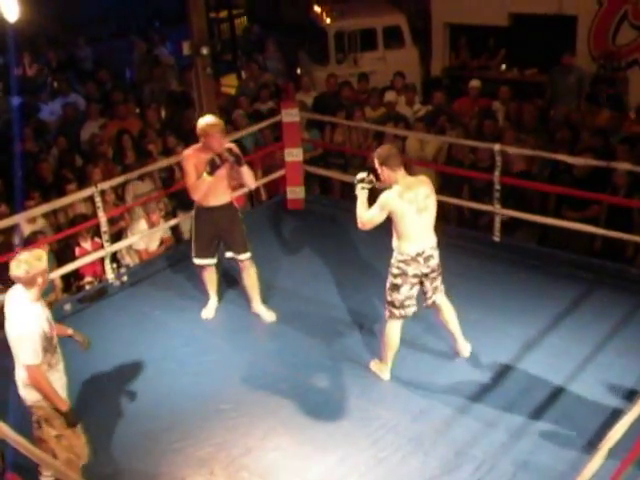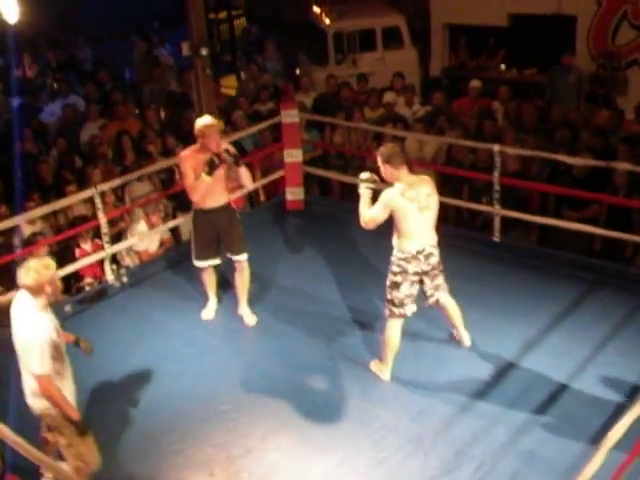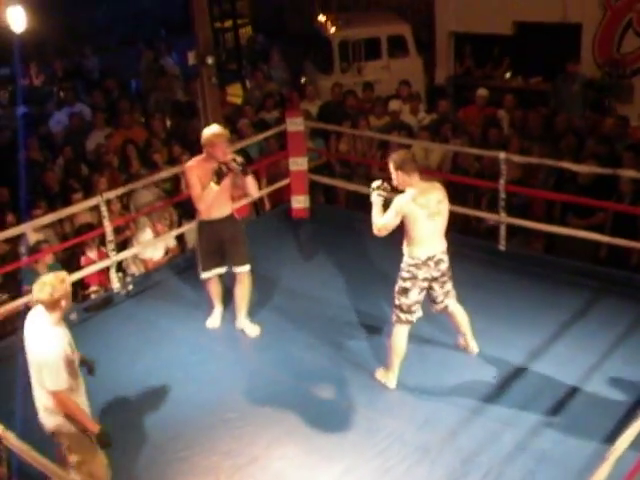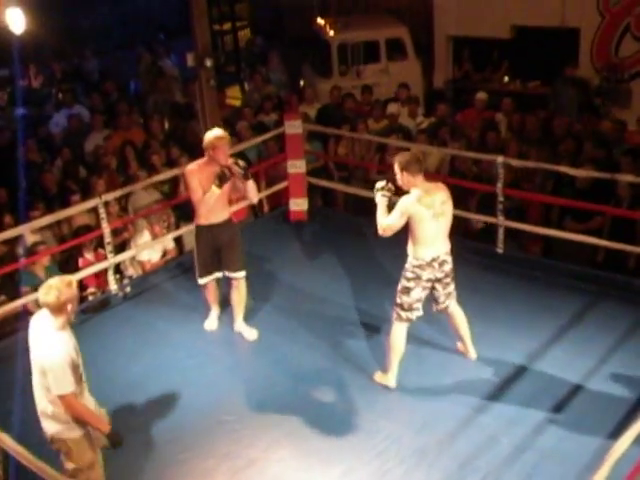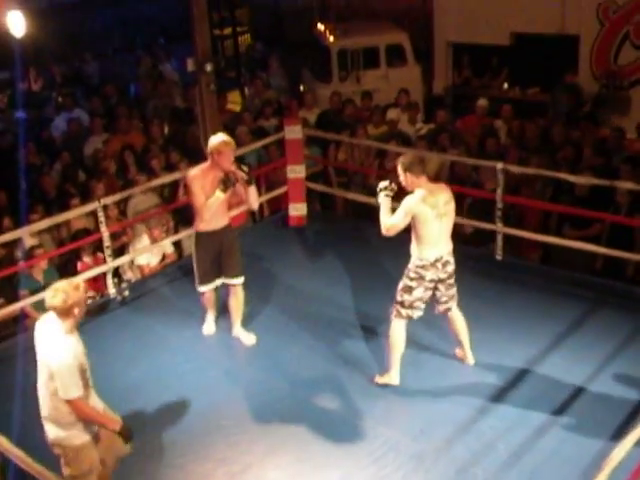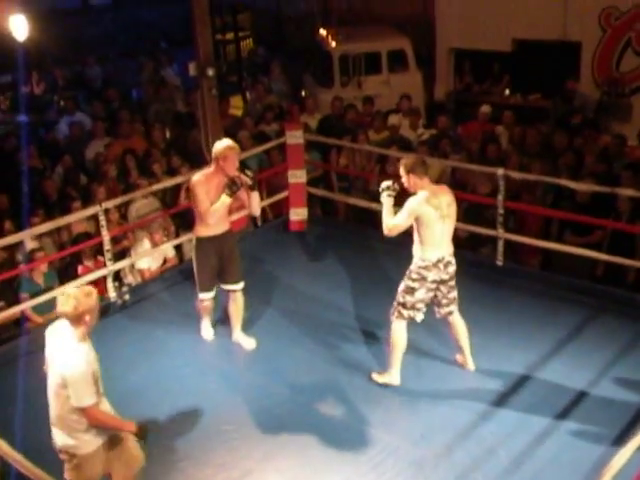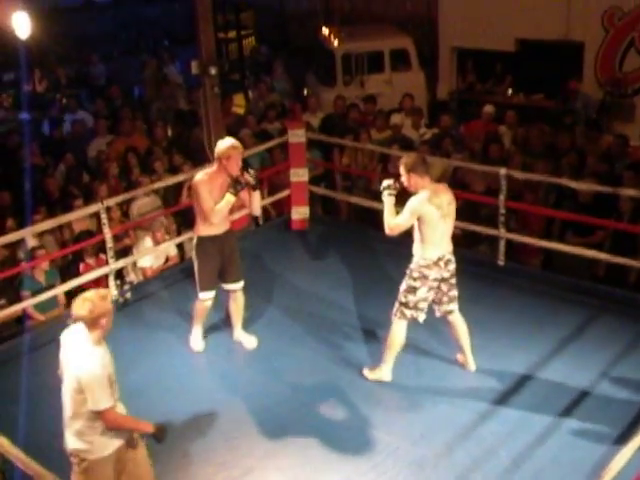
dt=0.1s
person 1, frame 1
left shoulder: (390, 197)
right shoulder: (425, 182)
left elbow: (363, 222)
left wrist: (362, 191)
left hip: (406, 261)
right hip: (431, 253)
left knee: (394, 317)
right knee: (439, 298)
left ankle: (384, 367)
right ankle: (460, 342)
person 1, frame 2
left shoulder: (392, 195)
right shoulder: (427, 182)
left elbow: (367, 222)
left wrist: (365, 191)
left hip: (406, 259)
right hip: (431, 252)
left knee: (395, 316)
right knee: (443, 296)
left ankle: (385, 367)
right ankle: (463, 335)
person 1, frame 3
left shoulder: (404, 201)
right shoulder: (438, 189)
left elbow: (379, 229)
left wrist: (377, 198)
left hip: (416, 265)
right hip: (440, 259)
left knee: (402, 322)
right knee: (451, 303)
left ankle: (391, 374)
right ankle: (470, 342)
person 1, frame 4
left shoulder: (409, 201)
right shoulder: (443, 190)
left elbow: (384, 230)
left wrist: (382, 199)
left hip: (420, 266)
right hip: (444, 260)
left knee: (400, 319)
right knee: (451, 305)
left ankle: (390, 375)
right ankle: (468, 347)
person 1, frame 5
left shoulder: (413, 201)
right shoulder: (445, 191)
left elbow: (387, 229)
left wrist: (384, 199)
left hip: (423, 266)
right hip: (446, 261)
left knee: (399, 317)
right knee: (452, 309)
left ankle: (393, 373)
right ankle: (467, 353)
person 1, frame 6
left shoulder: (417, 203)
right shoulder: (446, 192)
left elbow: (389, 229)
left wrist: (387, 199)
left hip: (425, 268)
right hip: (447, 263)
left knee: (399, 318)
right knee: (452, 314)
left ankle: (393, 373)
right ankle: (467, 359)
person 1, frame 7
left shoulder: (419, 201)
right shoulder: (445, 191)
left elbow: (392, 229)
left wrist: (388, 198)
right wrist: (397, 194)
left hip: (425, 266)
right hip: (447, 261)
left knee: (400, 318)
right knee: (453, 313)
left ankle: (384, 369)
right ankle: (468, 358)
person 2, frame 1
left shoulder: (229, 149)
right shoulder: (190, 156)
left elbow: (251, 184)
right elbow: (195, 194)
left wrist: (240, 162)
right wrist: (209, 171)
left hip: (228, 209)
right hip: (204, 213)
left knee: (245, 260)
right knee: (206, 263)
left ankle: (257, 304)
right ankle: (213, 299)
person 2, frame 2
left shoulder: (225, 150)
right shoulder: (187, 157)
left elbow: (248, 184)
right elbow: (194, 195)
left wrist: (237, 163)
right wrist: (209, 172)
left hip: (226, 211)
right hip: (202, 215)
left knee: (241, 260)
right knee: (206, 264)
left ankle: (243, 306)
right ankle: (212, 300)
person 2, frame 3
left shoulder: (231, 160)
right shoulder: (193, 167)
left elbow: (254, 193)
right elbow: (200, 204)
left wrist: (245, 172)
right wrist: (216, 180)
left hip: (230, 221)
right hip: (207, 226)
left knee: (243, 272)
right knee: (210, 274)
left ankle: (242, 318)
right ankle: (218, 308)
person 2, frame 4
left shoulder: (230, 166)
right shoulder: (193, 171)
left elbow: (253, 198)
right elbow: (201, 209)
left wrist: (246, 176)
right wrist: (219, 184)
left hip: (228, 226)
right hip: (204, 231)
left knee: (238, 278)
right knee: (208, 280)
left ankle: (239, 322)
right ankle: (214, 311)
person 2, frame 5
left shoulder: (232, 172)
right shoulder: (196, 176)
left elbow: (254, 205)
right elbow: (204, 214)
left wrist: (249, 182)
right wrist: (223, 189)
left hip: (227, 232)
right hip: (204, 237)
left knee: (236, 284)
right knee: (207, 287)
left ankle: (237, 327)
right ankle: (211, 314)
person 2, frame 6
left shoulder: (234, 178)
right shoulder: (199, 182)
left elbow: (255, 211)
right elbow: (208, 218)
left wrist: (252, 188)
right wrist: (229, 193)
left hip: (227, 237)
right hip: (205, 242)
left knee: (236, 289)
right knee: (206, 297)
left ankle: (237, 332)
right ankle: (205, 319)
person 2, frame 7
left shoulder: (235, 178)
right shoulder: (202, 180)
left elbow: (255, 211)
right elbow: (213, 217)
left wrist: (254, 187)
right wrist: (233, 192)
left hip: (227, 237)
right hip: (205, 242)
left knee: (236, 289)
right knee: (206, 298)
left ankle: (238, 331)
right ankle: (197, 329)
person 3, frame 1
left shoulder: (18, 293)
right shoulder: (27, 323)
right elbow: (34, 374)
left wrist: (70, 331)
right wrist: (63, 407)
left hip: (46, 383)
right hip: (44, 391)
left knee: (45, 432)
right knee: (73, 448)
person 3, frame 2
left shoulder: (23, 299)
right shoulder: (36, 332)
right elbow: (45, 383)
left wrist: (74, 339)
right wrist: (75, 416)
left hip: (52, 390)
right hip: (51, 399)
left knee: (52, 435)
right knee: (84, 457)
person 3, frame 3
left shoulder: (38, 314)
right shoulder: (51, 348)
right elbow: (62, 399)
left wrist: (77, 358)
right wrist: (95, 429)
left hip: (62, 406)
right hip: (65, 416)
person 3, frame 4
left shoulder: (41, 317)
right shoulder: (56, 352)
right elbow: (70, 404)
right wrist: (106, 428)
left hip: (74, 400)
right hip: (66, 423)
left knee: (96, 438)
person 3, frame 5
left shoulder: (48, 321)
right shoulder: (64, 356)
right elbow: (78, 407)
right wrist: (117, 427)
right hip: (71, 428)
left knee: (114, 448)
person 3, frame 6
left shoulder: (58, 328)
right shoulder: (77, 363)
left elbow: (48, 367)
right elbow: (92, 415)
right wrist: (132, 427)
right hip: (80, 438)
left knee: (131, 460)
person 3, frame 7
left shoulder: (74, 332)
right shoulder: (92, 367)
left elbow: (63, 371)
right elbow: (109, 418)
right wrist: (149, 428)
right hip: (93, 443)
